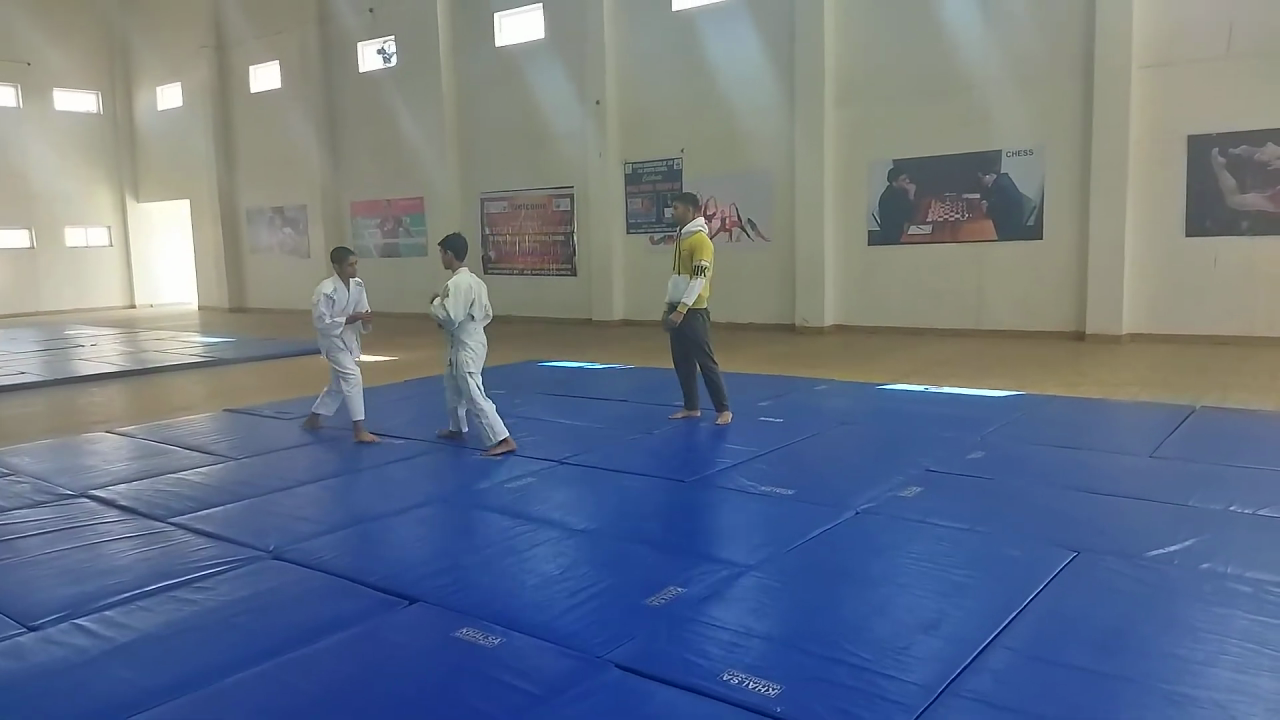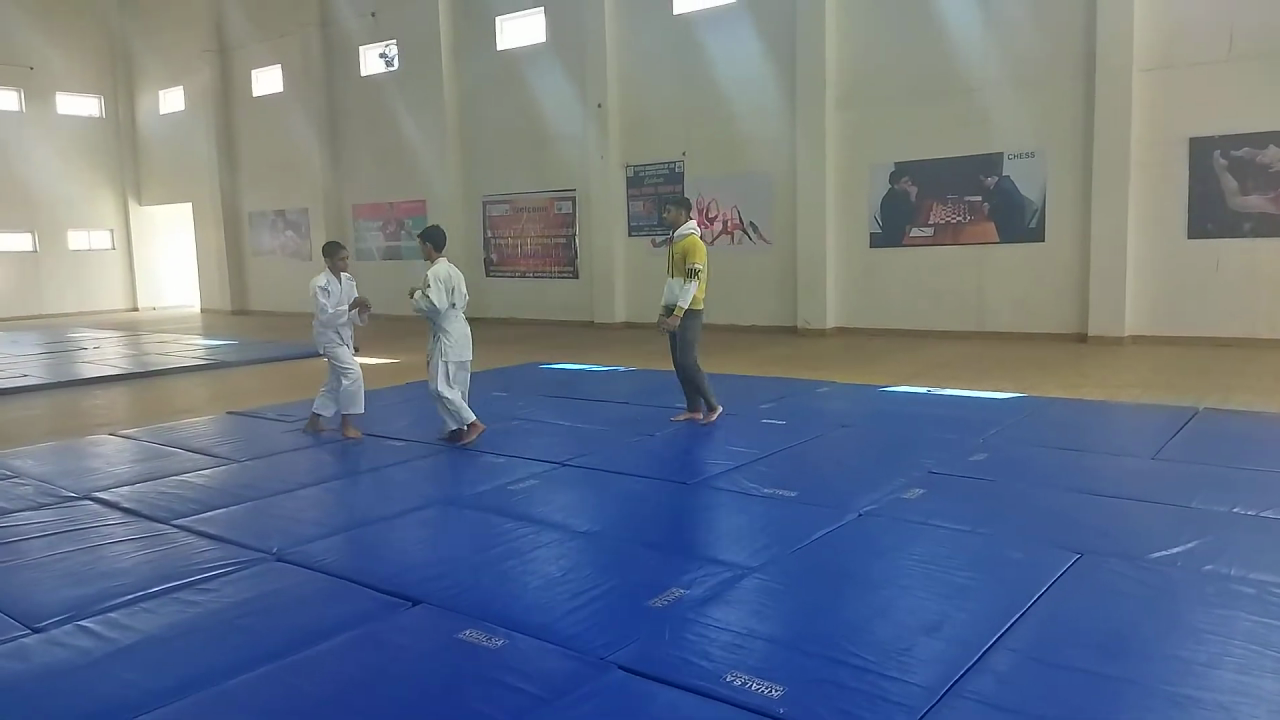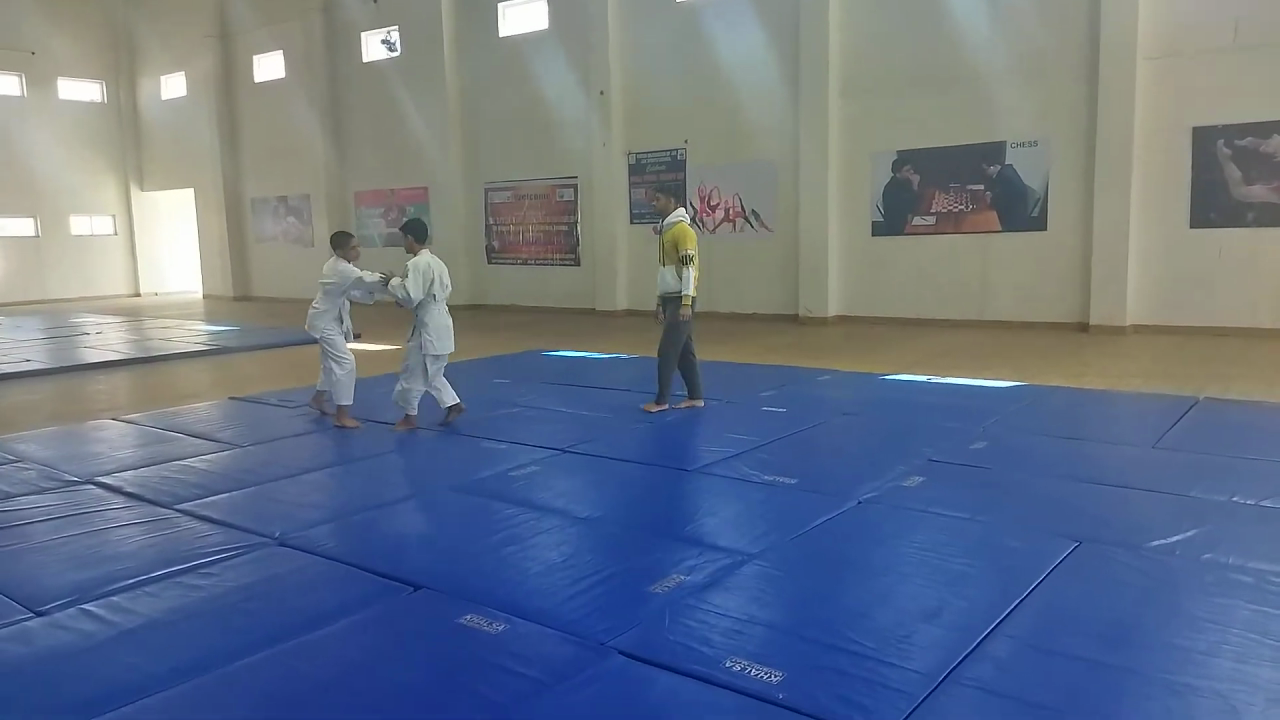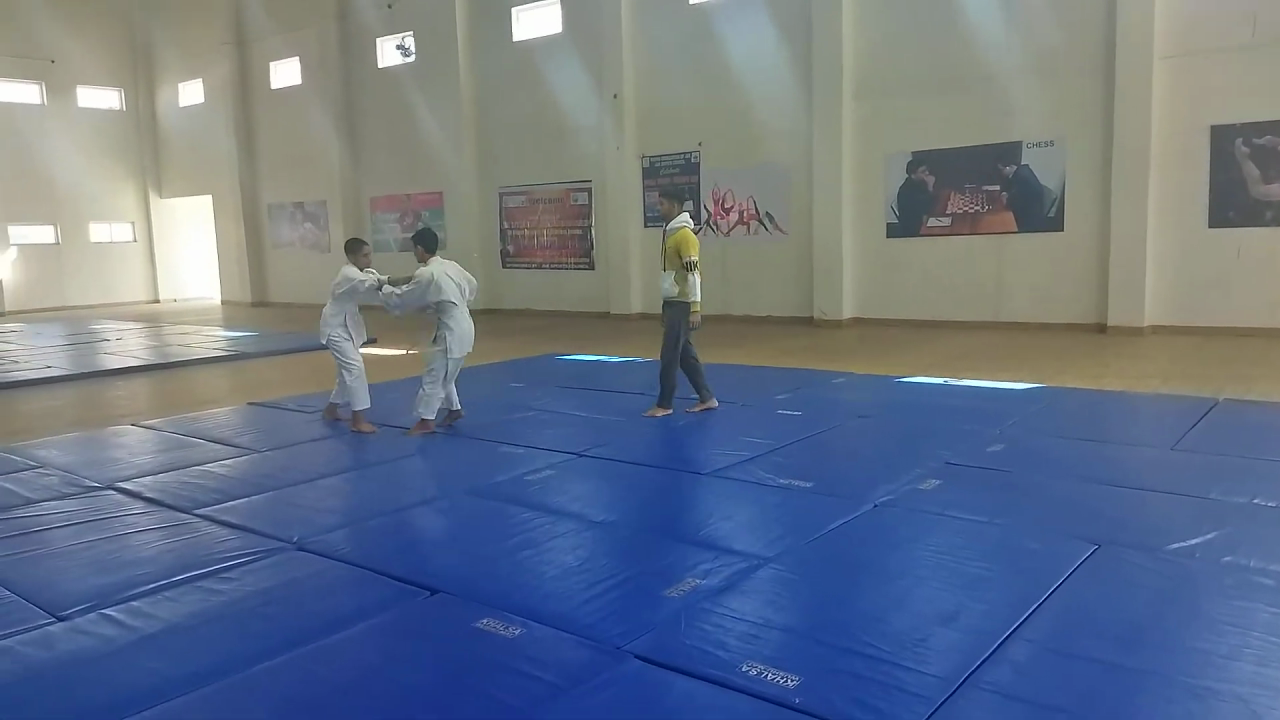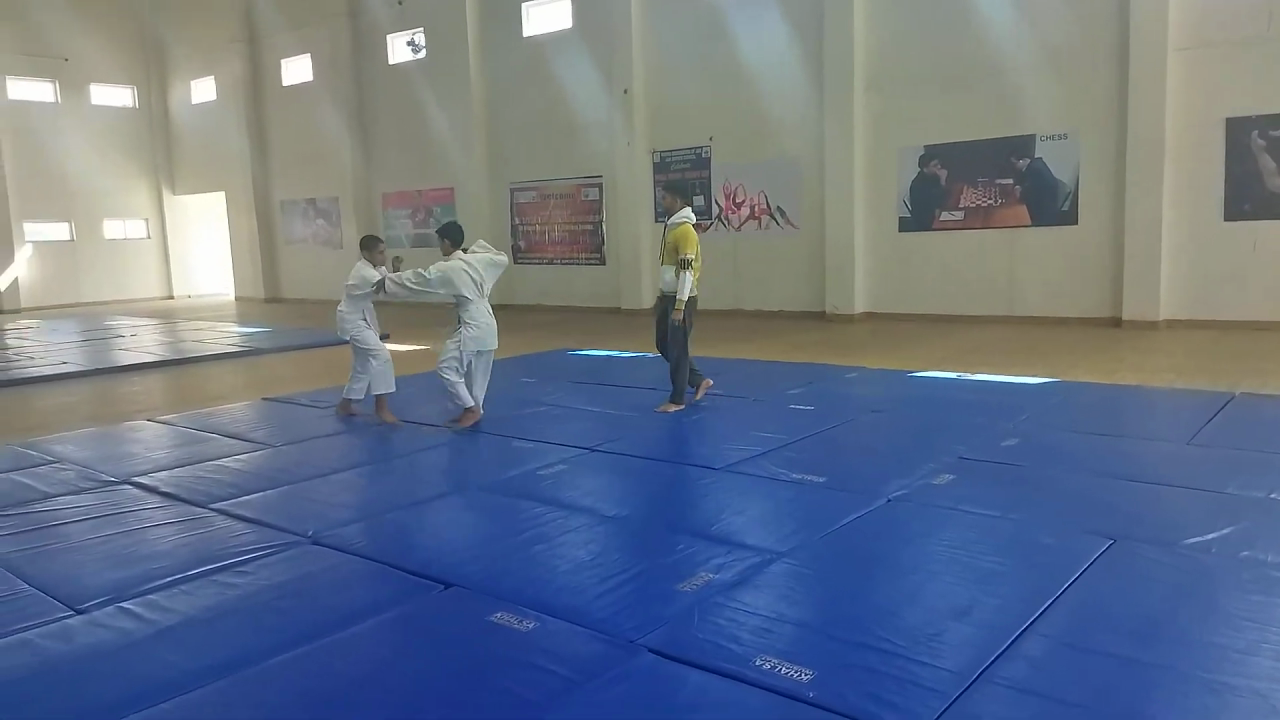
dt=0.2s
person 1, frame 1
left shoulder: (701, 240)
right shoulder: (680, 239)
left elbow: (698, 279)
left wrist: (681, 310)
right wrist: (668, 307)
left hip: (694, 311)
right hip: (678, 310)
left knee: (705, 361)
right knee: (681, 361)
left ankle: (723, 409)
right ankle: (691, 407)
person 1, frame 2
left shoulder: (693, 243)
right shoulder: (673, 242)
left elbow: (693, 282)
left wrist: (678, 313)
right wrist: (664, 311)
left hip: (689, 313)
right hip: (675, 312)
left knee: (686, 362)
right knee: (680, 363)
left ankle: (711, 405)
right ankle: (694, 408)
person 1, frame 3
left shoulder: (683, 230)
right shoulder: (664, 230)
left elbow: (689, 268)
left wrist: (686, 302)
right wrist: (659, 301)
left hip: (681, 300)
right hip: (668, 299)
left knee: (667, 351)
right knee: (684, 350)
left ankle: (661, 400)
right ankle: (695, 396)
person 1, frame 4
left shoulder: (685, 236)
right shoulder: (669, 234)
left elbow: (693, 273)
left wrist: (695, 308)
left hip: (681, 305)
right hip: (670, 303)
left knee: (669, 355)
right knee: (686, 354)
left ankle: (665, 404)
right ankle: (707, 398)
person 1, frame 5
left shoulder: (685, 231)
right shoulder: (670, 227)
left elbow: (687, 271)
left wrist: (679, 306)
right wrist: (661, 297)
left hip: (682, 299)
right hip: (669, 298)
left knee: (676, 350)
right knee: (664, 346)
left ankle: (677, 399)
right ankle: (699, 380)
person 2, frame 1
left shoulder: (455, 283)
right shoulder: (475, 281)
left elbow: (449, 318)
right elbow: (487, 314)
left wrist: (436, 303)
left hip: (465, 346)
right hip: (472, 342)
left knee: (475, 397)
right knee: (454, 388)
left ankle: (503, 440)
right ankle: (456, 428)
person 2, frame 2
left shoulder: (435, 273)
right shoulder: (453, 270)
left elbow: (434, 306)
left wrist: (417, 296)
right wrist: (422, 299)
left hip: (447, 335)
right hip: (458, 331)
left knee: (441, 385)
right knee: (455, 384)
left ankle: (472, 424)
right ankle: (460, 427)
person 2, frame 3
left shoulder: (416, 265)
right shoulder: (436, 262)
left elbow: (408, 297)
left wrist: (396, 283)
left hip: (429, 326)
right hip: (441, 321)
left knee: (413, 371)
right knee: (433, 372)
left ankle: (410, 416)
right ankle: (453, 405)
person 2, frame 4
left shoulder: (426, 274)
right shoulder: (452, 266)
left elbow: (403, 298)
right elbow: (472, 286)
left wrist: (386, 290)
left hip: (452, 330)
right hip: (463, 326)
left knee: (433, 376)
right knee: (444, 373)
left ankle: (426, 420)
right ankle: (453, 409)
person 2, frame 5
left shoulder: (445, 269)
right shoulder: (478, 259)
left elbow: (415, 279)
right elbow: (503, 259)
left wrist: (386, 282)
right wrist: (480, 248)
left hip: (472, 325)
right hip: (487, 322)
left knee: (447, 367)
right knee: (478, 373)
left ankle: (469, 408)
right ankle: (472, 409)
person 3, frame 1
left shoulder: (357, 285)
right shoulder: (326, 291)
left elbow: (362, 311)
right elbow: (321, 323)
left wrist: (365, 320)
right wrist: (348, 320)
left hip: (349, 339)
right hip: (333, 340)
left knee: (340, 382)
right knee: (352, 379)
left ankle: (314, 418)
right ankle: (360, 430)
person 3, frame 2
left shoulder: (348, 280)
right shoulder: (321, 285)
left elbow: (353, 314)
right elbow: (325, 316)
left wrist: (361, 310)
right wrist: (350, 307)
left hip: (343, 336)
right hip: (331, 337)
left knee: (335, 380)
right knee: (352, 373)
left ankle: (313, 422)
right ankle: (346, 424)
person 3, frame 3
left shoulder: (345, 265)
right shoulder: (340, 270)
left elbow: (356, 292)
right elbow: (365, 281)
left wrist: (372, 292)
right wrist: (388, 280)
left hip: (332, 320)
right hip: (325, 322)
left knee: (331, 362)
right knee: (344, 363)
left ankle: (319, 398)
right ankle: (342, 415)
person 3, frame 4
left shoulder: (365, 272)
right shoulder: (349, 274)
left elbow: (379, 283)
right elbow: (375, 285)
left hip: (348, 326)
right hip: (336, 328)
left knee: (348, 370)
right knee: (354, 368)
left ankle: (332, 408)
right ankle: (358, 420)
person 3, frame 5
left shoulder: (373, 268)
right shoulder: (364, 273)
left hip: (360, 320)
right hip: (352, 323)
left knee: (362, 364)
right knee: (381, 355)
left ankle: (346, 404)
right ankle: (382, 407)
